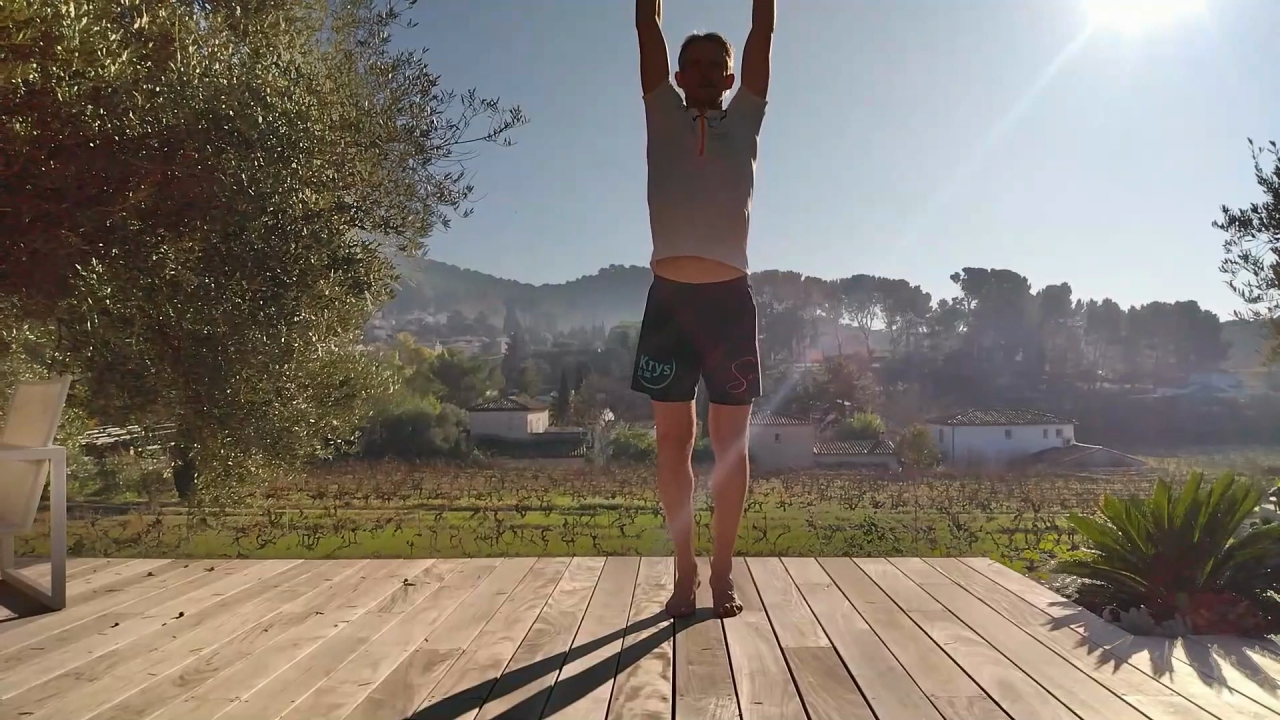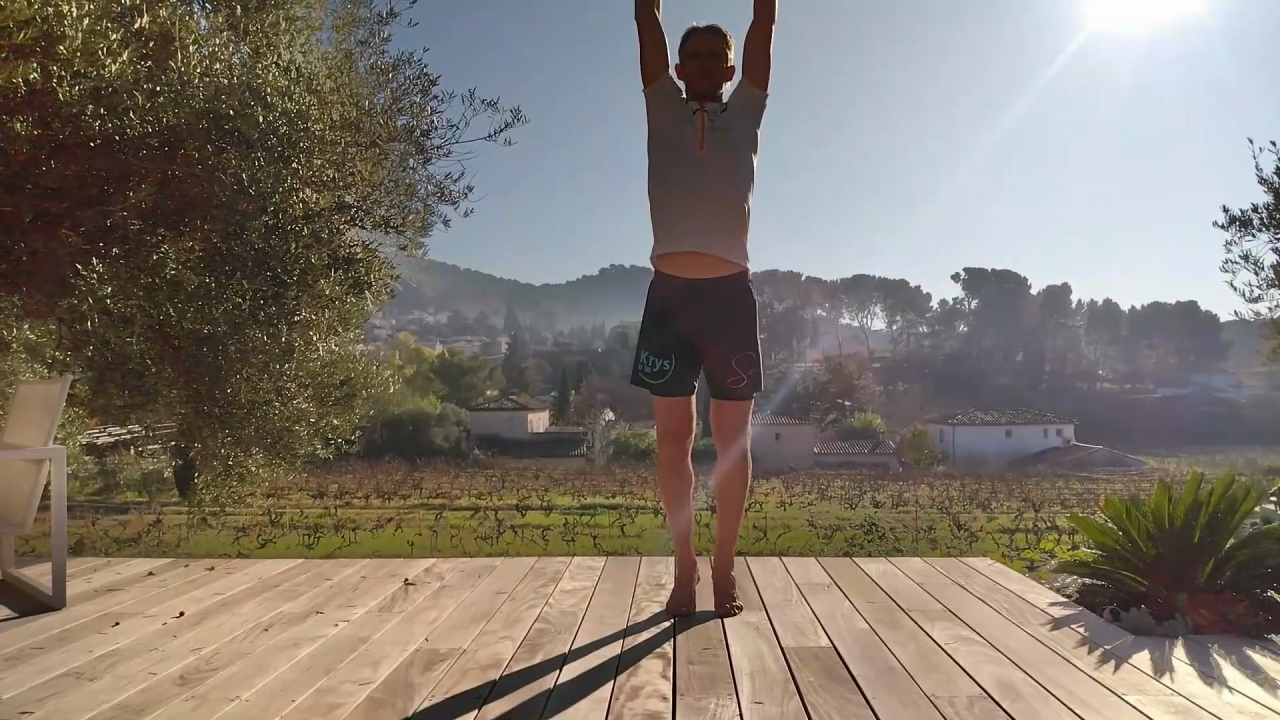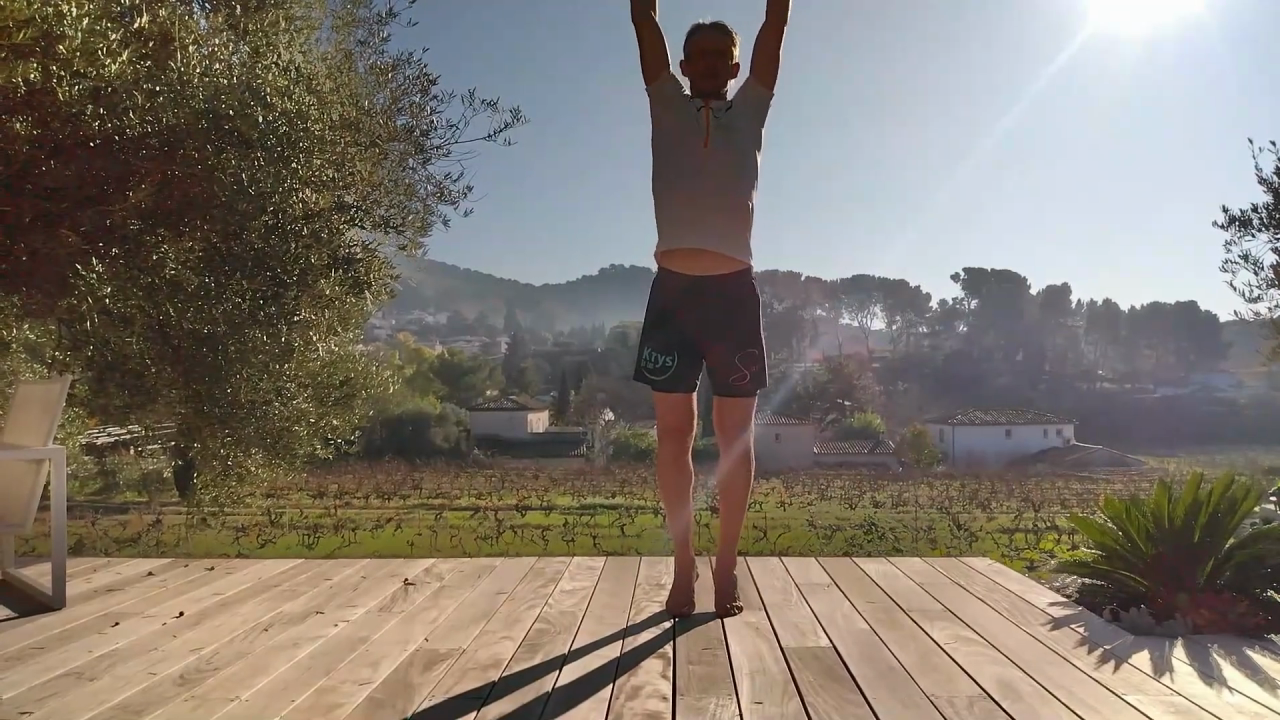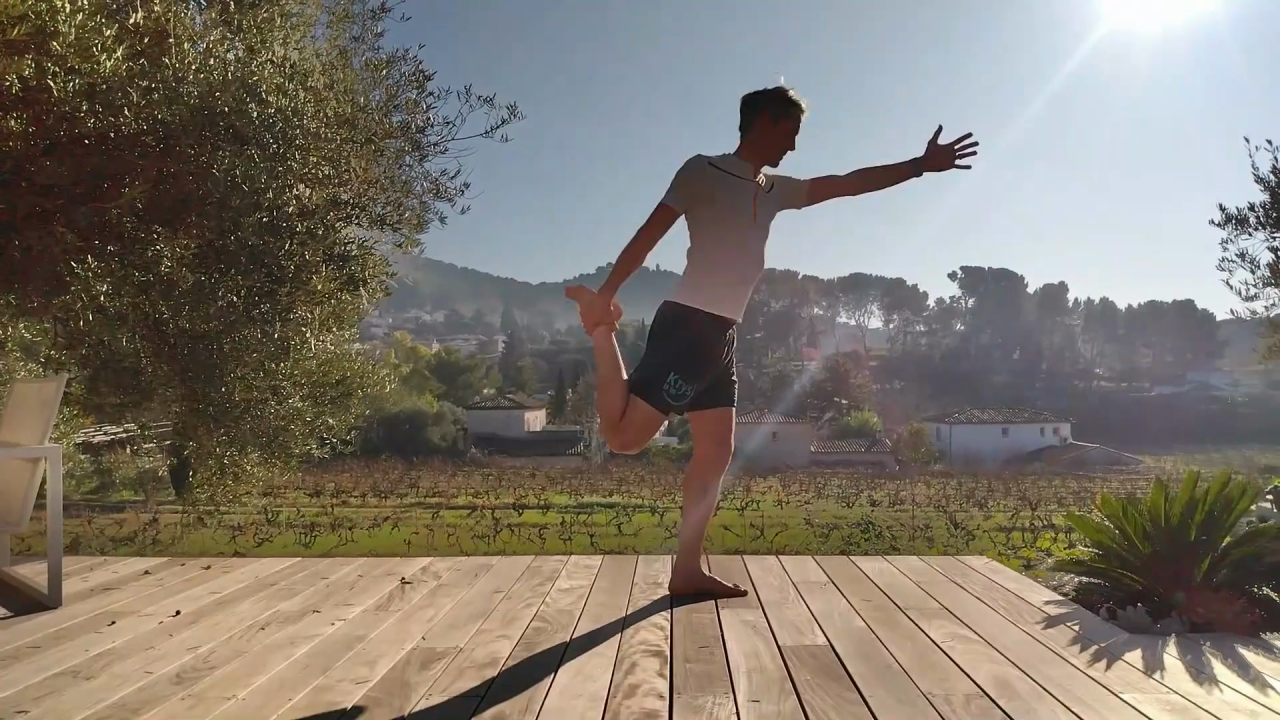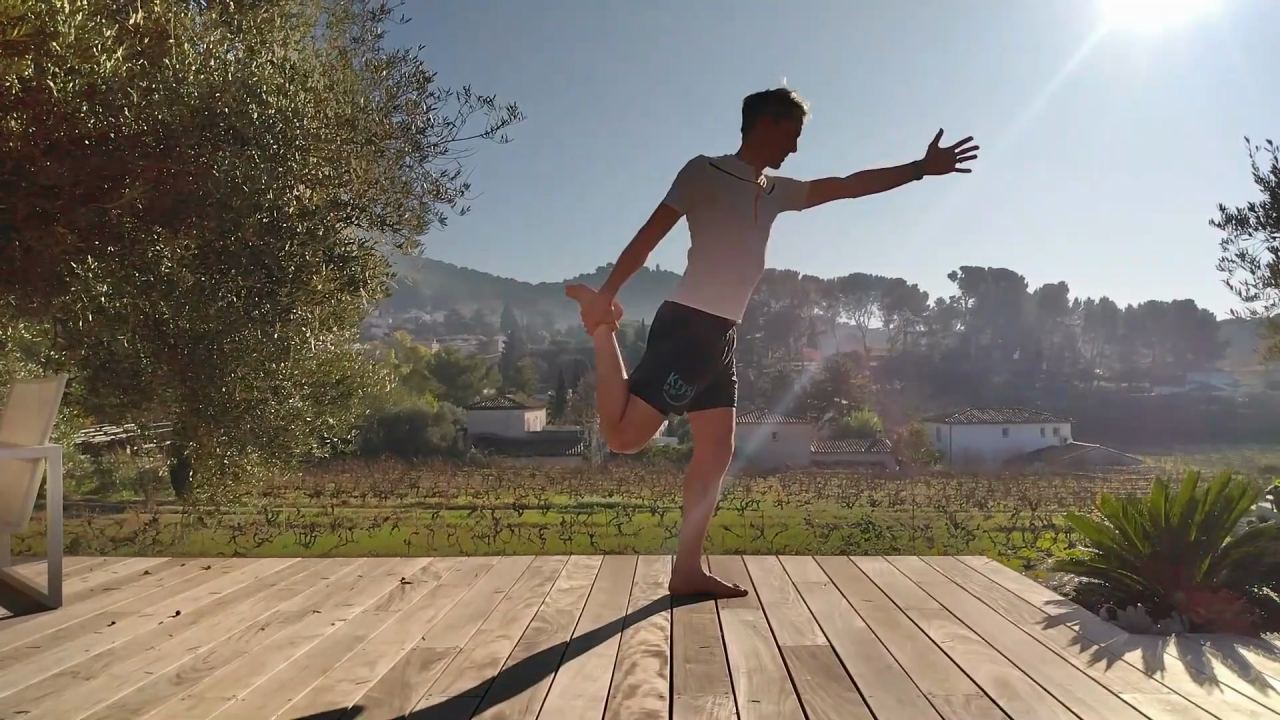
dt=1s
person 1, frame 1
left shoulder: (744, 120)
right shoulder: (663, 116)
left hip: (729, 297)
right hip: (670, 297)
left knee: (731, 443)
right knee: (673, 441)
left ankle: (722, 571)
right ankle: (685, 570)
person 1, frame 2
left shoulder: (744, 113)
right shoulder: (663, 108)
left hip: (730, 291)
right hip: (670, 291)
left knee: (732, 440)
right knee: (673, 436)
left ankle: (724, 568)
right ankle: (684, 567)
person 1, frame 3
left shoulder: (749, 111)
right shoulder: (667, 107)
left hip: (733, 290)
right hip: (673, 289)
left knee: (735, 437)
right knee: (674, 433)
left ankle: (726, 567)
right ankle: (683, 567)
person 1, frame 4
left shoulder: (775, 189)
right shoulder: (704, 171)
left elbow: (849, 183)
right elbow: (649, 233)
left wrist: (920, 165)
right wrist: (605, 296)
left hip: (719, 334)
right hip: (688, 325)
left knee: (715, 452)
right knee: (623, 435)
left ankle: (687, 570)
person 1, frame 5
left shoulder: (776, 191)
right shoulder: (705, 171)
left elbow: (849, 186)
right elbow: (649, 235)
left wrist: (921, 168)
right wrist: (606, 296)
left hip: (720, 335)
right hip: (687, 325)
left knee: (715, 453)
right knee: (622, 435)
left ankle: (688, 570)
